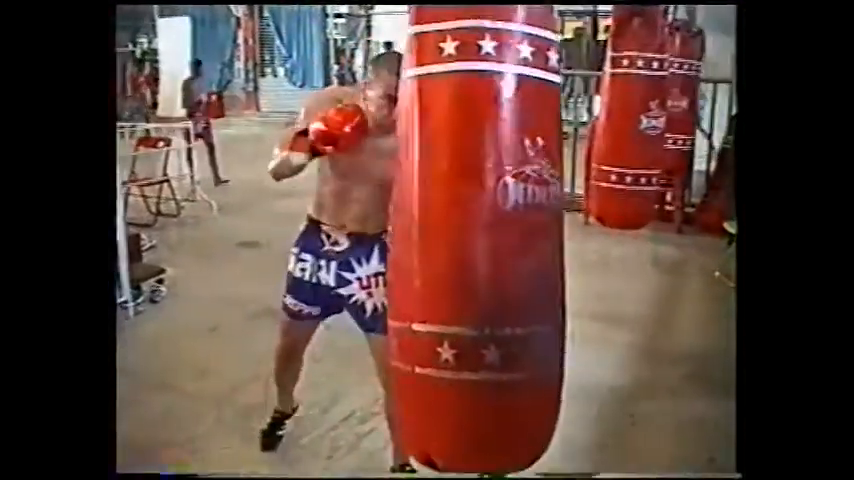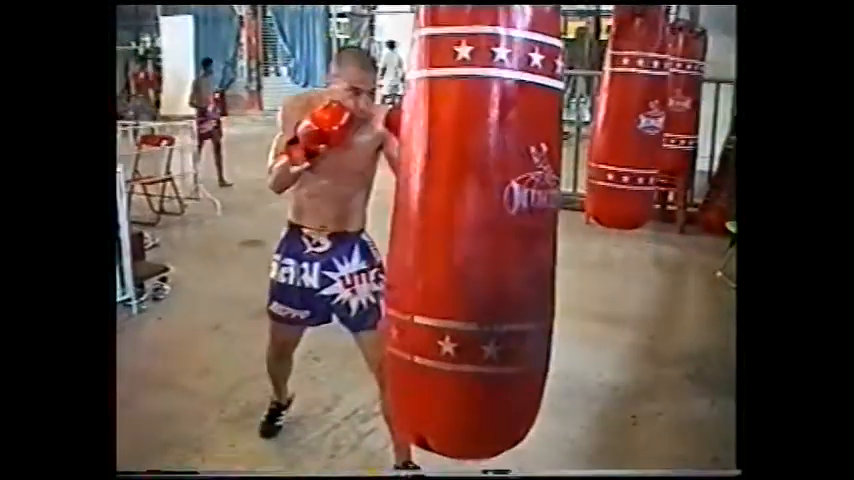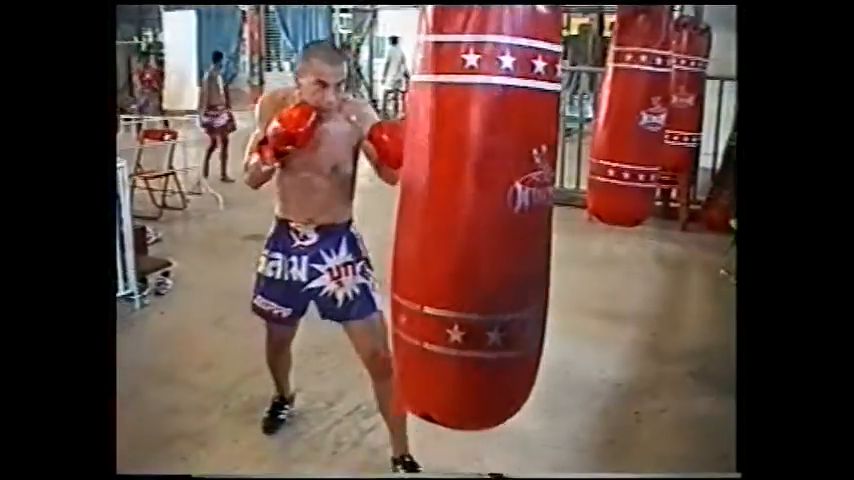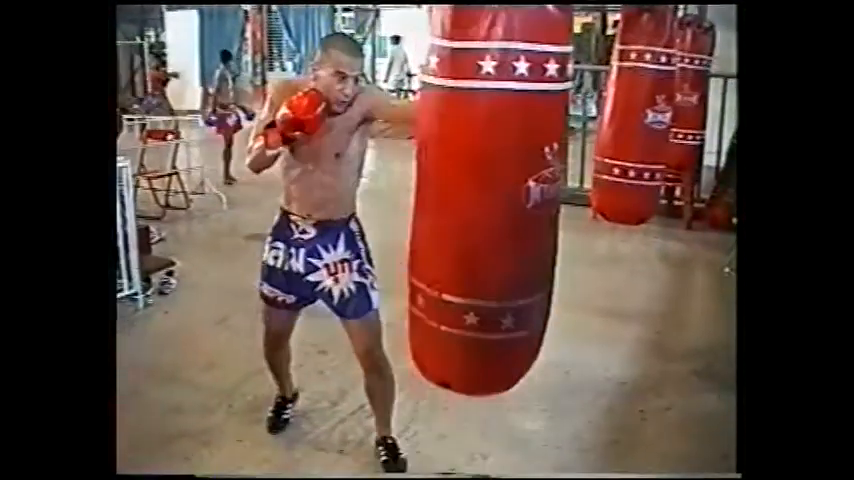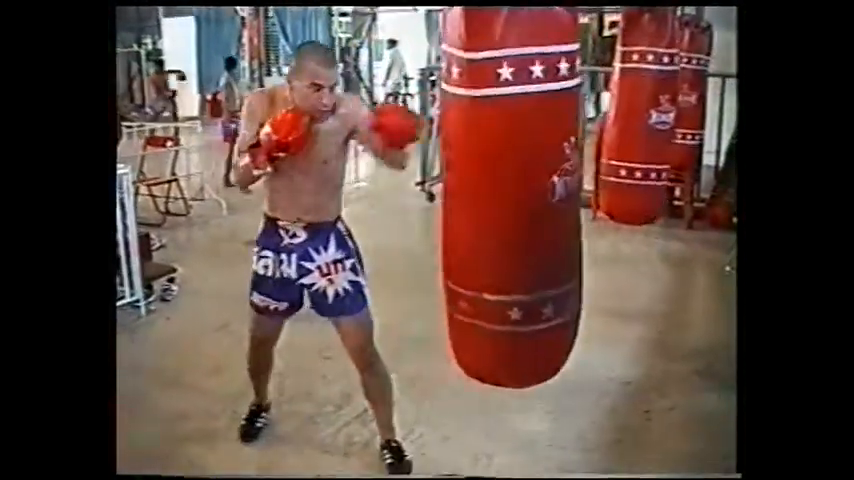
dt=0.2s
person 1, frame 1
right shoulder: (329, 105)
right elbow: (276, 171)
right wrist: (304, 148)
left hip: (371, 252)
right hip: (318, 241)
right knee: (289, 346)
left ankle: (401, 464)
right ankle: (284, 407)
person 1, frame 2
left shoulder: (381, 122)
right shoulder: (298, 108)
right elbow: (275, 183)
left wrist: (397, 141)
right wrist: (302, 149)
left hip: (351, 250)
right hip: (299, 244)
left knee: (388, 366)
right knee: (281, 344)
left ankle: (404, 461)
right ankle: (280, 400)
person 1, frame 3
left shoulder: (359, 115)
right shoulder: (273, 106)
left elbow: (393, 177)
right elbow: (251, 178)
left wrist: (397, 156)
right wrist: (272, 147)
left hip: (338, 244)
right hip: (286, 241)
left knee: (379, 357)
right knee: (277, 339)
left ankle: (401, 455)
right ankle: (283, 396)
person 1, frame 4
left shoulder: (365, 102)
right shoulder: (283, 94)
left elbow: (410, 113)
right elbow: (253, 164)
right wrist: (279, 133)
left hip: (340, 238)
right hip: (289, 232)
left knee: (370, 352)
right knee: (274, 334)
left ankle: (385, 438)
right ankle: (286, 394)
person 1, frame 5
left shoulder: (348, 109)
right shoulder: (261, 104)
left elbow: (396, 161)
right elbow: (240, 178)
left wrist: (394, 140)
left hip: (328, 241)
right hip: (276, 238)
left knee: (364, 352)
right knee: (260, 340)
left ankle: (389, 440)
right ankle: (260, 404)
person 2, frame 1
left shoulder: (201, 81)
right shoulder: (187, 83)
right elbow: (184, 104)
right wrist: (197, 103)
left hip: (203, 117)
right hip: (192, 118)
left knee: (211, 147)
right knee: (190, 148)
left ankle: (217, 178)
person 2, frame 2
left shoulder: (210, 79)
right shoulder: (198, 81)
right elbow: (191, 102)
right wrist: (204, 109)
left hip: (213, 117)
right hip: (202, 117)
left knee: (218, 147)
right knee: (198, 148)
left ankle: (221, 179)
person 2, frame 3
left shoulder: (219, 74)
right shoulder: (210, 75)
right elbow: (204, 94)
left wrist: (228, 109)
right wrist: (203, 112)
left hip: (223, 110)
right hip: (213, 111)
left knee: (225, 142)
right knee: (214, 143)
left ankle: (224, 174)
right ankle: (205, 167)
person 2, frame 4
left shoulder: (227, 73)
right shoulder: (221, 74)
right elbow: (213, 93)
left wrist: (242, 108)
right wrist: (211, 110)
left hip: (231, 109)
right hip: (223, 110)
left knee: (230, 143)
right knee: (228, 143)
left ankle: (227, 174)
right ankle: (226, 175)
person 2, frame 5
left shoulder: (232, 79)
right shoulder: (227, 80)
right elbow: (225, 101)
right wrist: (227, 119)
left hip: (233, 116)
right hip: (230, 117)
left knee: (232, 148)
right knee: (232, 148)
left ankle: (227, 179)
